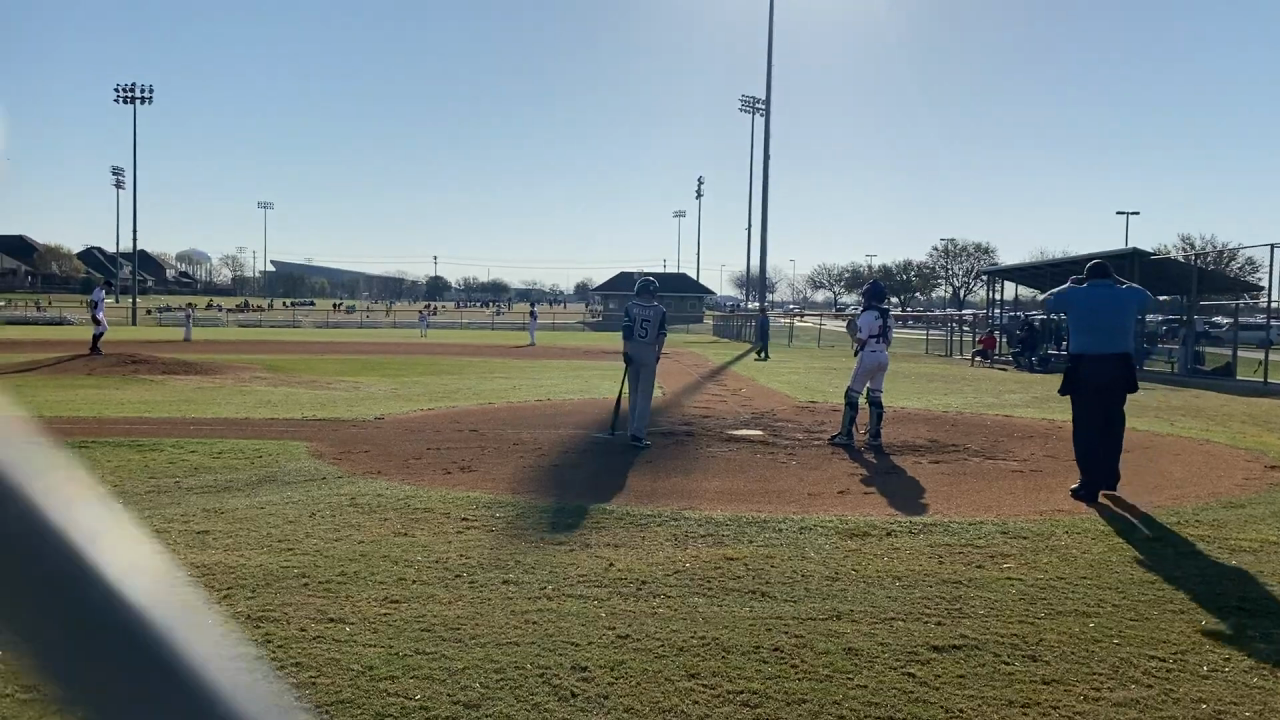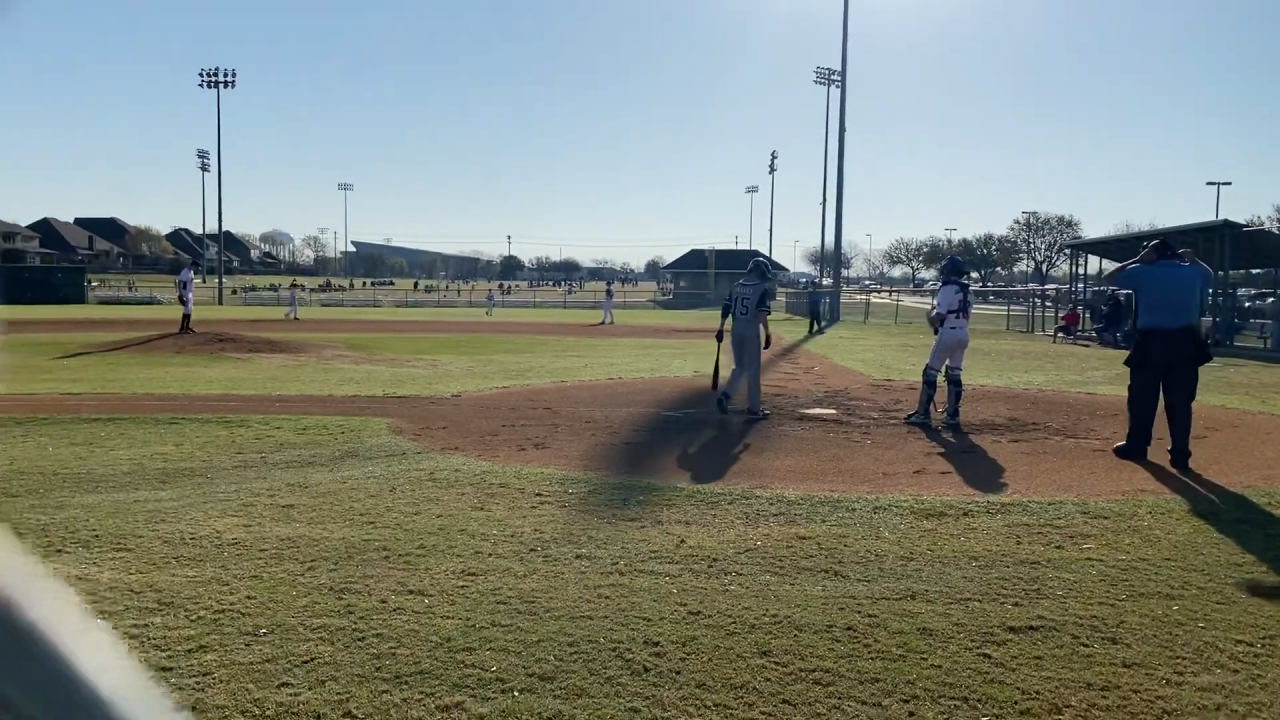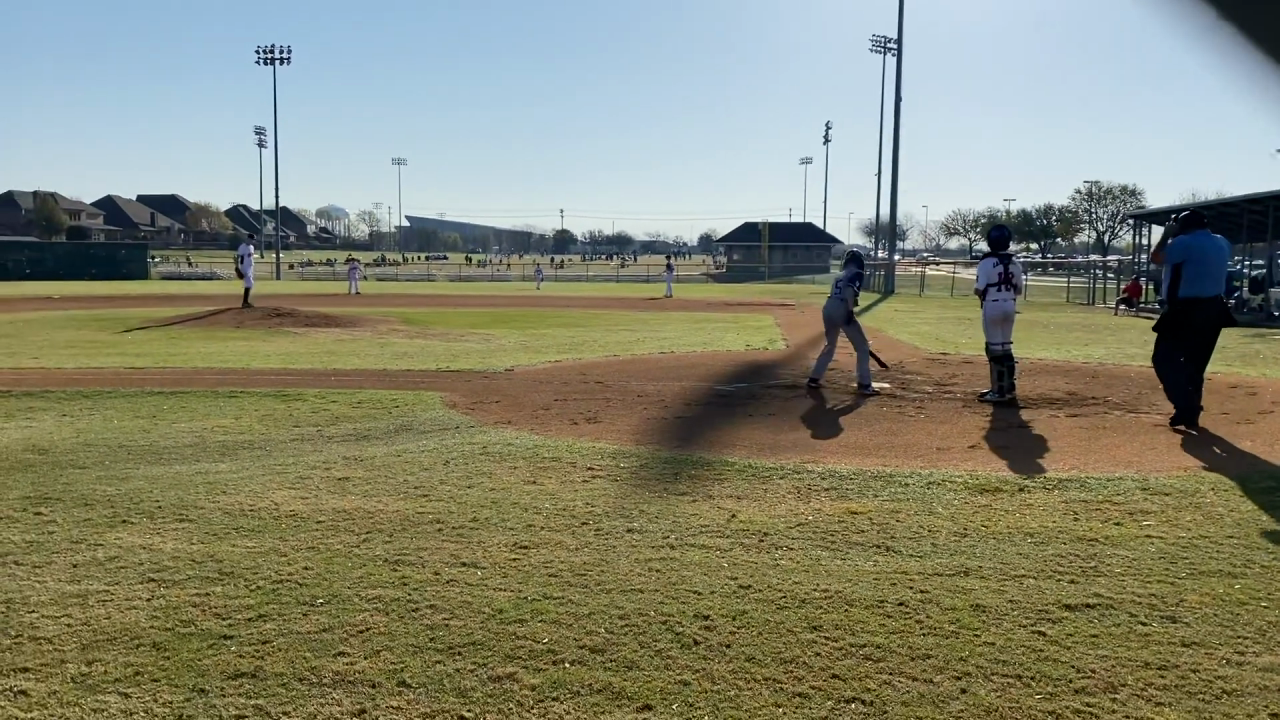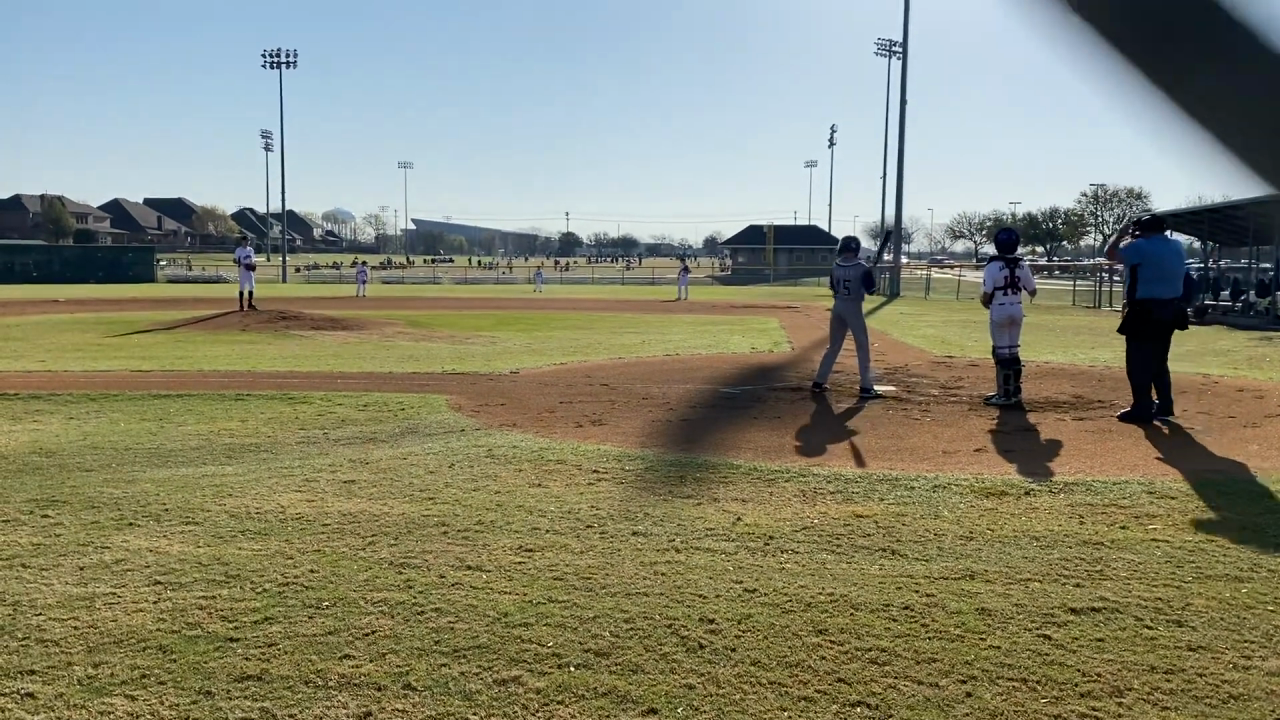
dt=1s
person 1, frame 1
left shoulder: (1073, 295)
right shoulder: (1129, 295)
left elbow: (1045, 302)
right elbow: (1148, 299)
right wrist: (1119, 281)
left hip: (1084, 369)
right hip: (1119, 368)
left knee: (1086, 427)
right knee: (1113, 423)
left ankle: (1089, 486)
right ankle: (1108, 476)
person 1, frame 2
left shoulder: (1143, 272)
right shoulder: (1193, 272)
left elbow: (1109, 278)
right elbow: (1209, 278)
left wrist: (1137, 260)
right wrist: (1192, 259)
left hip: (1151, 342)
right hip: (1185, 342)
left knee: (1142, 396)
right knee: (1181, 401)
left ankle: (1136, 445)
right ankle: (1180, 454)
person 1, frame 3
left shoulder: (1185, 242)
right shoulder: (1222, 243)
left elbow: (1156, 258)
left wrist: (1167, 235)
left hip: (1185, 311)
right hip: (1213, 310)
left knee: (1164, 358)
right knee: (1196, 364)
left ankle: (1186, 406)
right ankle: (1191, 412)
person 1, frame 4
left shoulder: (1141, 247)
right shoulder: (1176, 246)
left elbow: (1111, 254)
left wrist: (1122, 234)
left hip: (1145, 312)
right hip: (1171, 310)
left knee: (1139, 361)
right knee: (1158, 360)
left ankle: (1142, 409)
right ankle: (1164, 404)
person 2, frame 1
left shoulder: (867, 315)
right shoulder: (888, 317)
left elbow: (860, 340)
right elbow: (888, 341)
left wrist: (852, 332)
left hip: (868, 357)
right hip: (883, 358)
left knee: (852, 394)
right knee: (875, 396)
left ankle: (846, 435)
right ankle: (874, 436)
person 2, frame 2
left shoulder: (947, 289)
right shoulder: (967, 291)
left elbow: (939, 315)
right elbow: (966, 316)
left wrist: (931, 317)
left hip: (948, 334)
right hip: (963, 334)
left knee: (930, 373)
right knee: (955, 373)
left ankle: (923, 414)
right ankle: (952, 415)
person 2, frame 3
left shoulder: (986, 262)
right shoulder: (1014, 264)
left elbow: (978, 291)
right elbow: (1018, 290)
left wrist: (987, 292)
left hip: (992, 307)
right hip: (1009, 306)
left knee: (995, 349)
right knee: (1006, 347)
left ankle: (998, 391)
right ankle: (1009, 389)
person 2, frame 4
left shoulder: (993, 266)
right shoulder: (1023, 266)
left elbow: (986, 295)
right elbow: (1032, 292)
left wrist: (986, 303)
left hip: (999, 311)
right hip: (1017, 310)
left knee: (1001, 352)
right knee: (1013, 350)
left ankle: (1004, 395)
right ankle: (1015, 392)
person 3, frame 1
left shoulder: (630, 307)
right shoulder: (659, 310)
left elbow: (626, 330)
right elbow: (662, 335)
left wrist: (626, 352)
right wrist: (658, 354)
left hip: (632, 352)
right hip: (648, 353)
left knee: (633, 394)
right knee: (645, 396)
left ankle: (634, 433)
right ankle: (638, 435)
person 3, frame 2
left shoulder: (737, 286)
right shoulder: (762, 288)
left elbow: (726, 308)
right elbow: (762, 314)
left wrist: (721, 329)
right wrist: (767, 335)
left hip: (736, 328)
right hip: (751, 329)
left knee: (740, 367)
right knee: (753, 370)
left ankle: (725, 395)
right ankle: (753, 409)
person 3, frame 3
left shoulder: (841, 275)
right shoulder: (858, 274)
right elbow: (850, 291)
right wrist: (850, 311)
left hip: (827, 308)
right hip: (840, 309)
left knee: (830, 345)
right knee: (862, 346)
left ankle: (814, 378)
right ankle: (864, 385)
person 3, frame 4
left shoulder: (836, 267)
right shoulder: (862, 268)
right elbow: (871, 290)
right wrist: (869, 275)
left hip: (838, 307)
right hip: (853, 308)
left knee: (833, 347)
right knee: (862, 347)
left ankle: (818, 382)
right ankle: (866, 387)
